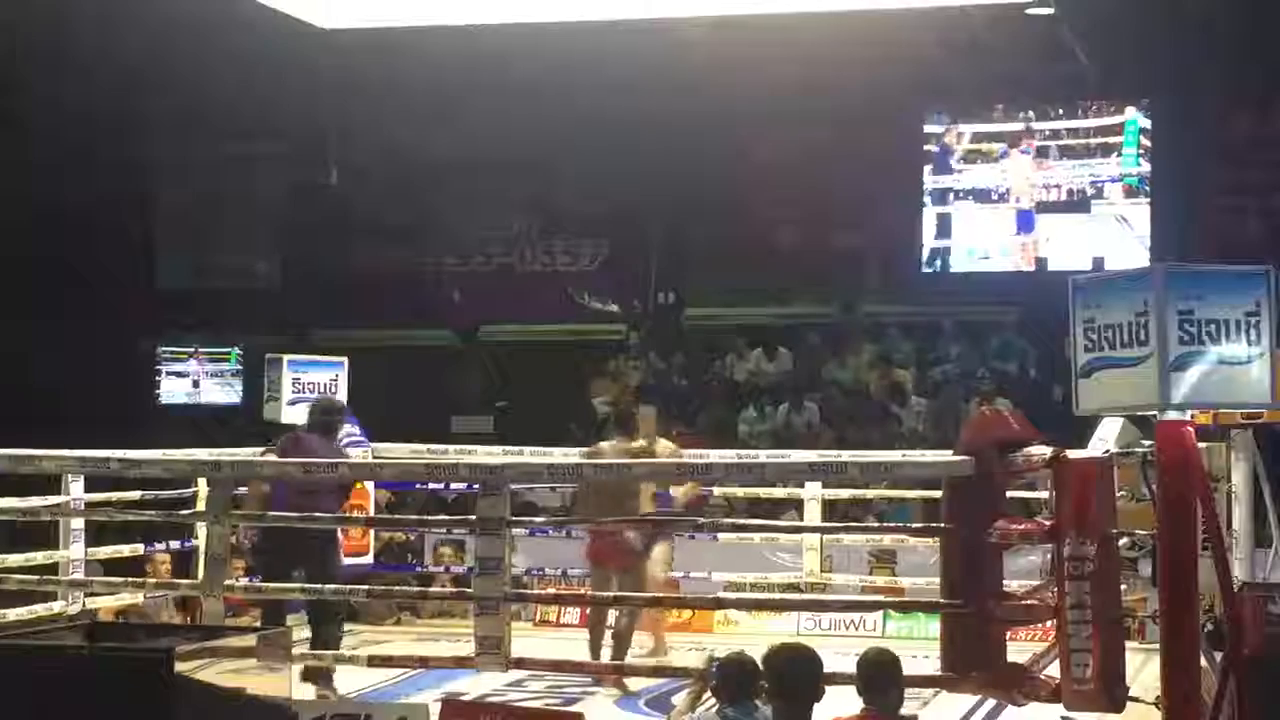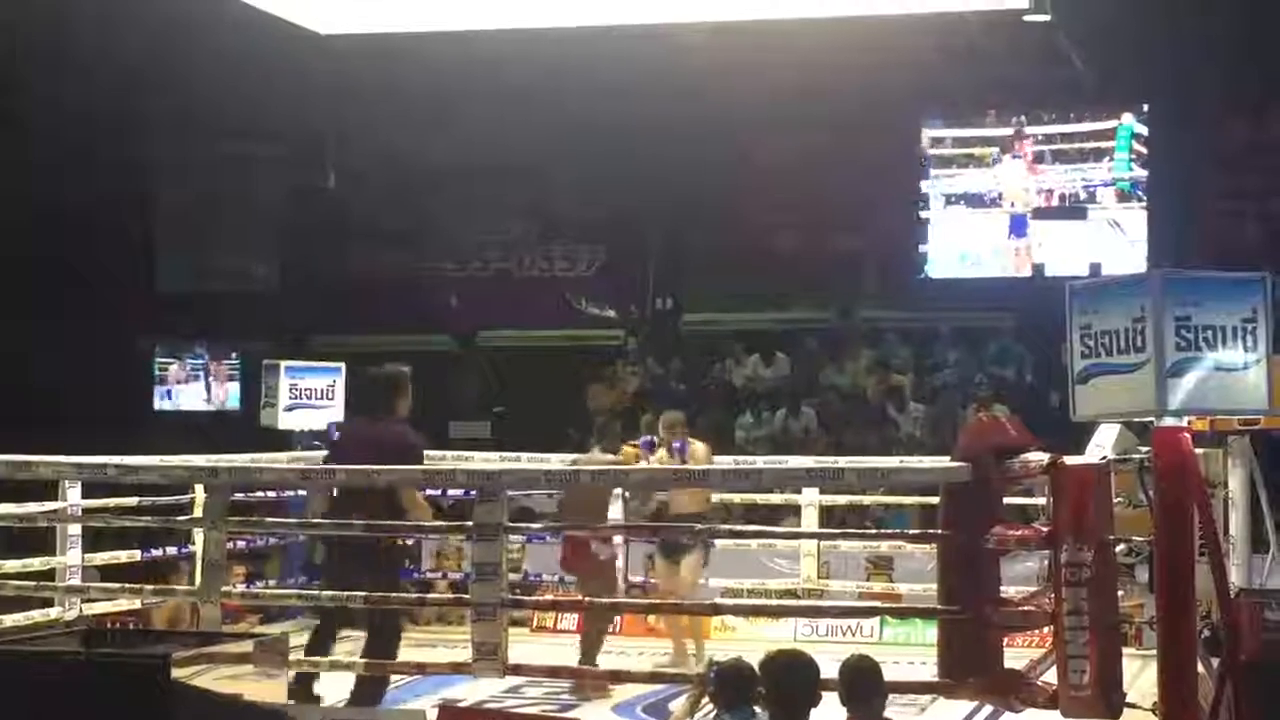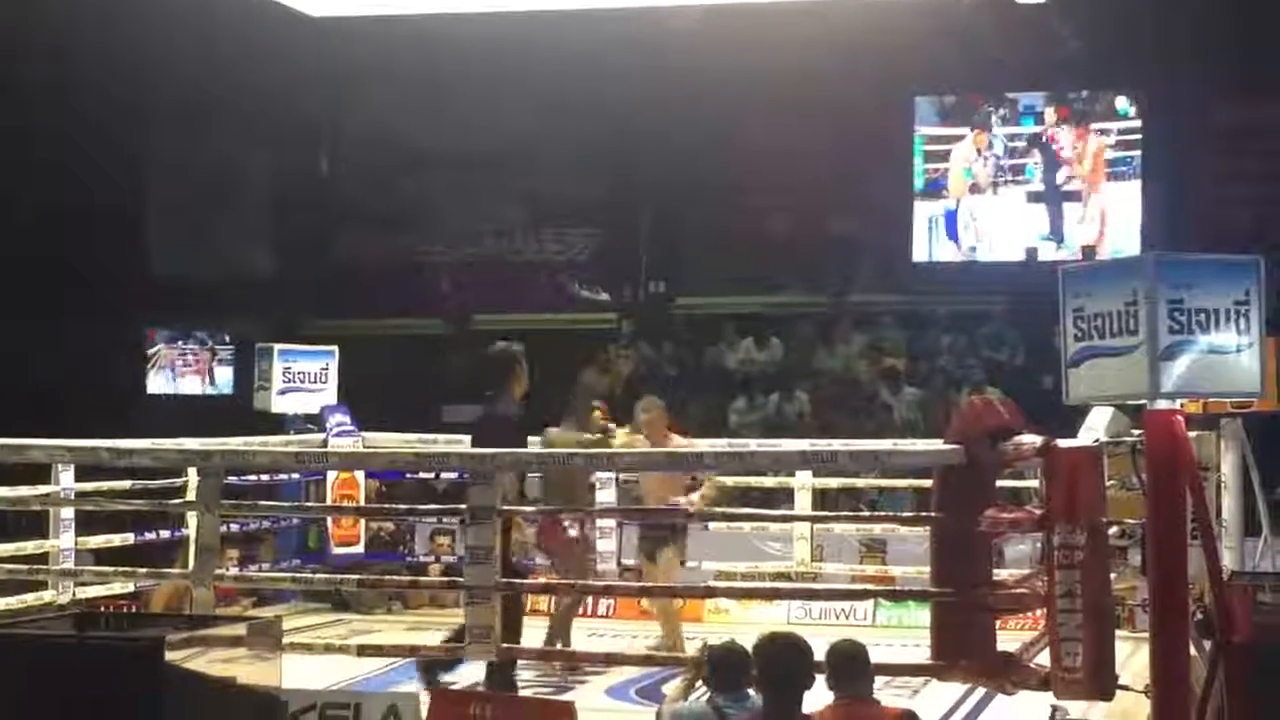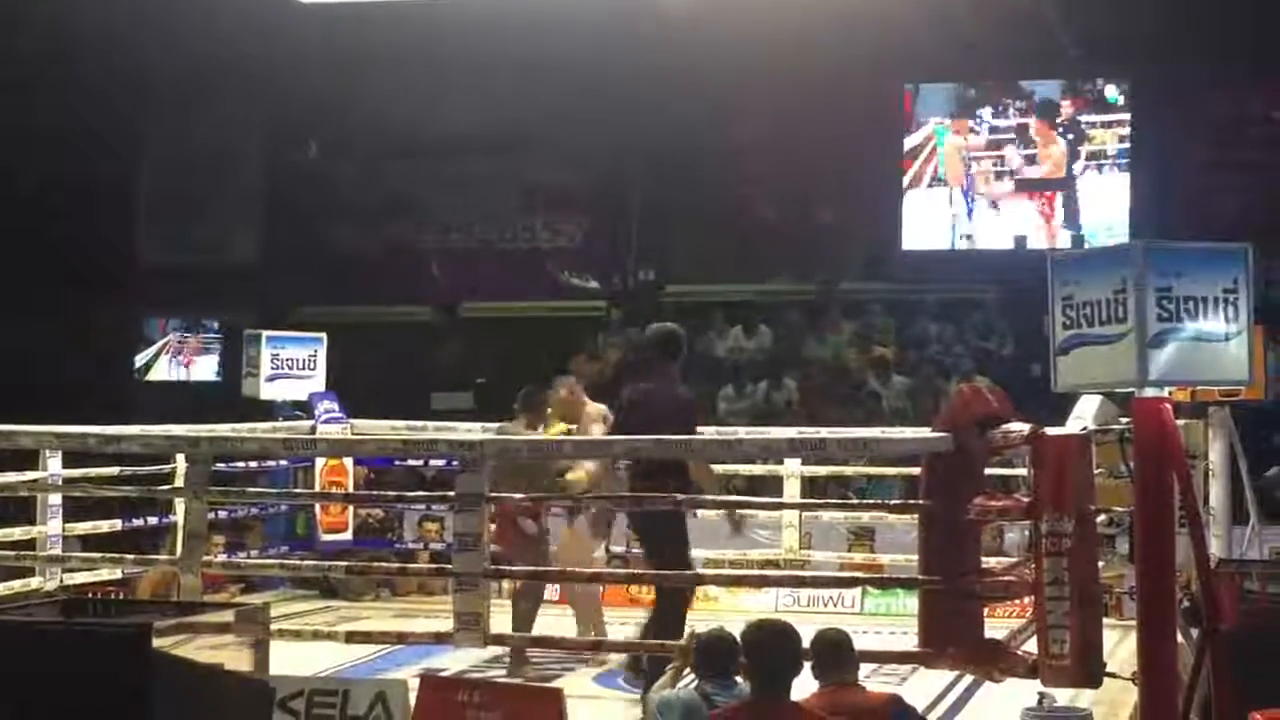
dt=0.7s
person 1, frame 1
left shoulder: (293, 439)
right shoulder: (341, 458)
left hip: (280, 521)
right hip: (320, 529)
left knee: (273, 606)
right knee: (328, 610)
right ankle: (321, 679)
person 1, frame 2
left shoulder: (348, 432)
right shoulder: (406, 440)
right elbow: (408, 499)
left hip: (339, 535)
right hip: (377, 542)
left knee: (331, 618)
right knee: (386, 626)
left ankle: (302, 688)
right ankle: (363, 701)
person 1, frame 3
left shoulder: (494, 412)
right shoulder: (507, 414)
right elbow: (503, 475)
right wrist: (512, 525)
left knee: (507, 605)
right knee: (501, 605)
left ankle: (501, 685)
right ankle: (438, 663)
person 1, frame 4
left shoulder: (631, 395)
right shoulder: (677, 396)
right elbow: (693, 460)
left hip: (640, 503)
right hip: (663, 504)
left knee: (673, 586)
right knee: (674, 588)
left ankle: (645, 657)
right ankle: (655, 674)
person 2, frame 1
left shoulder: (595, 452)
right shoulder: (641, 451)
left elbow: (580, 498)
left hip: (598, 535)
right hip: (626, 535)
left knee: (599, 602)
right knee: (629, 606)
left ankle: (596, 665)
right ankle: (614, 672)
person 2, frame 2
left shoulder: (576, 463)
right shoulder: (616, 462)
left elbow: (563, 507)
left hip: (573, 542)
right hip: (595, 543)
left knee: (593, 611)
right knee: (602, 613)
right ankle: (584, 677)
person 2, frame 3
left shoulder: (549, 436)
right shoulder: (587, 441)
left hip: (551, 522)
right hip: (567, 523)
right knee: (573, 590)
left ankle: (563, 647)
right ankle: (550, 648)
person 2, frame 4
left shoulder: (504, 431)
right elbow: (549, 481)
left hip: (505, 513)
right hip: (526, 517)
left knee: (529, 581)
right knee: (534, 588)
left ankle: (517, 650)
right ankle: (517, 659)
person 3, frame 1
left shoulder: (668, 451)
left elbow: (694, 484)
left wrist: (676, 497)
left knee: (656, 577)
right knee: (642, 587)
right ankle: (659, 643)
person 3, frame 2
left shoulder: (699, 450)
right shoulder: (663, 452)
left elbow: (708, 486)
left wrist: (686, 465)
right wrist: (647, 458)
left hip: (694, 523)
right hip: (669, 522)
left knee: (686, 591)
right knee: (665, 592)
left ankle: (700, 654)
right ankle: (679, 652)
person 3, frame 3
left shoulder: (680, 447)
right shoulder: (637, 443)
left elbow: (710, 484)
left wrist: (693, 500)
left hip: (671, 523)
right hip: (648, 522)
left ankle: (680, 649)
right ankle: (669, 637)
person 3, frame 4
left shoulder: (596, 414)
right shoulder: (580, 418)
left knee: (578, 568)
right knee: (562, 560)
left ankle: (599, 635)
right ankle: (585, 628)
